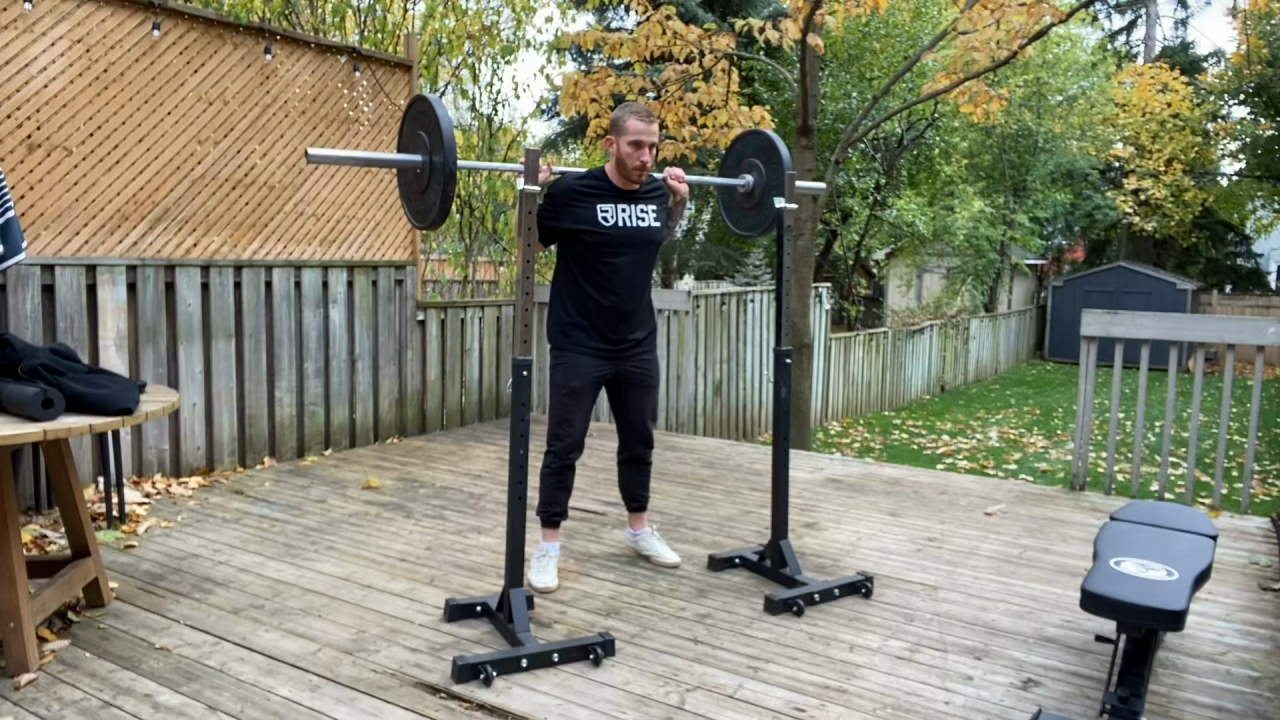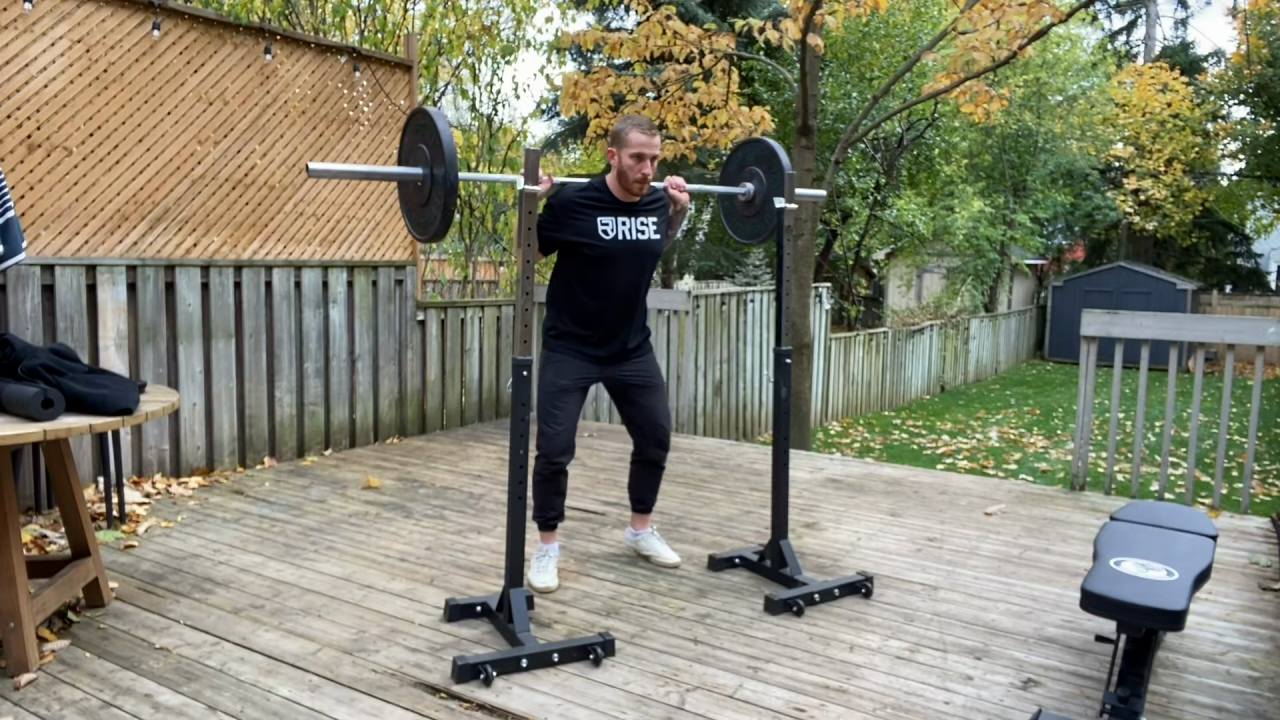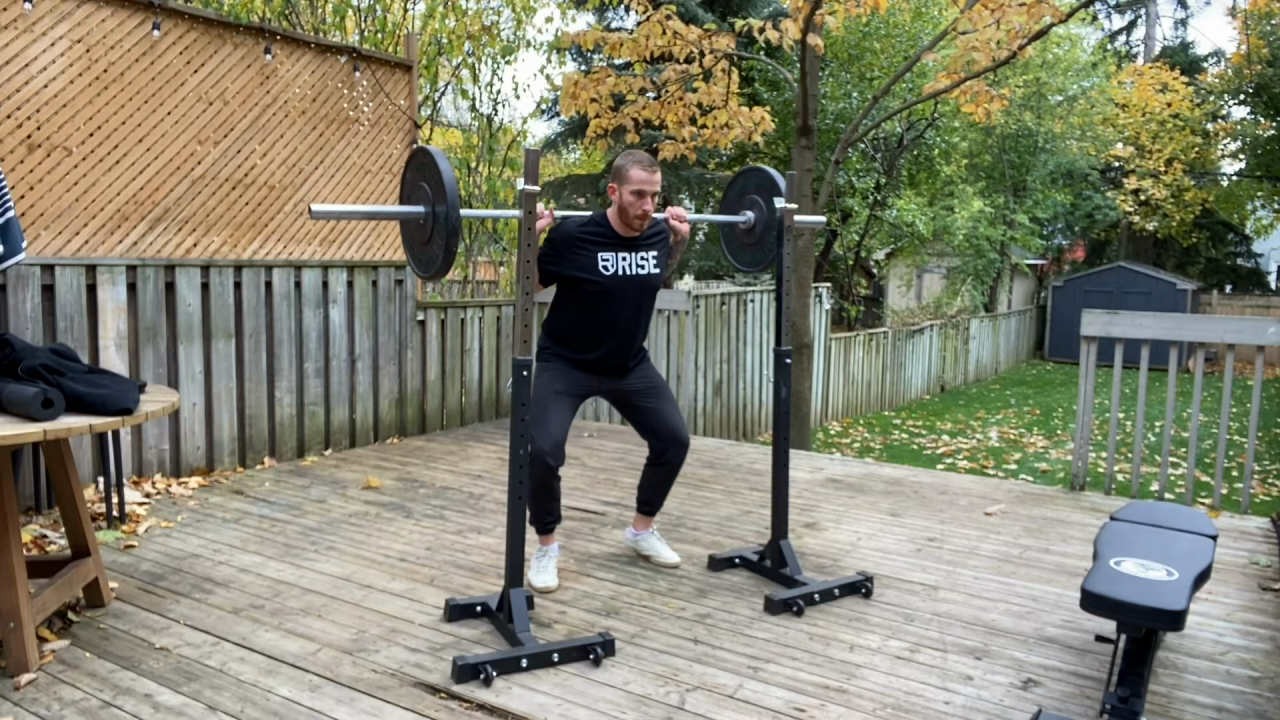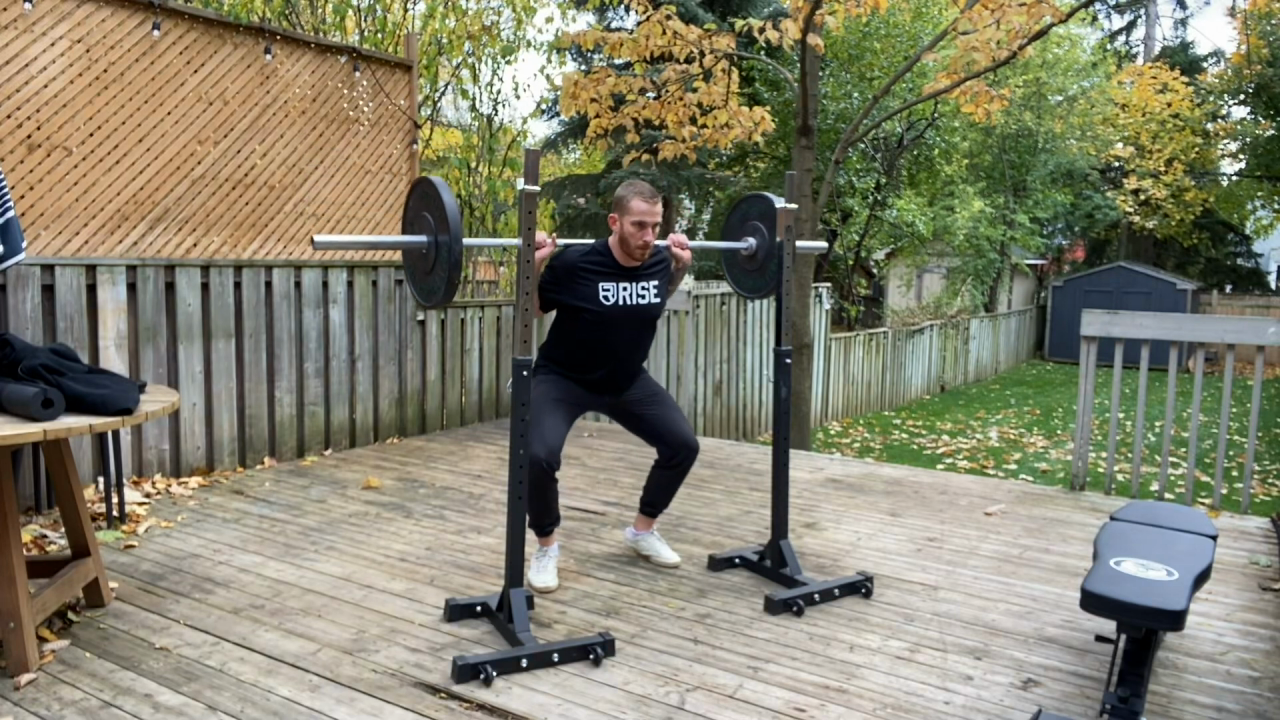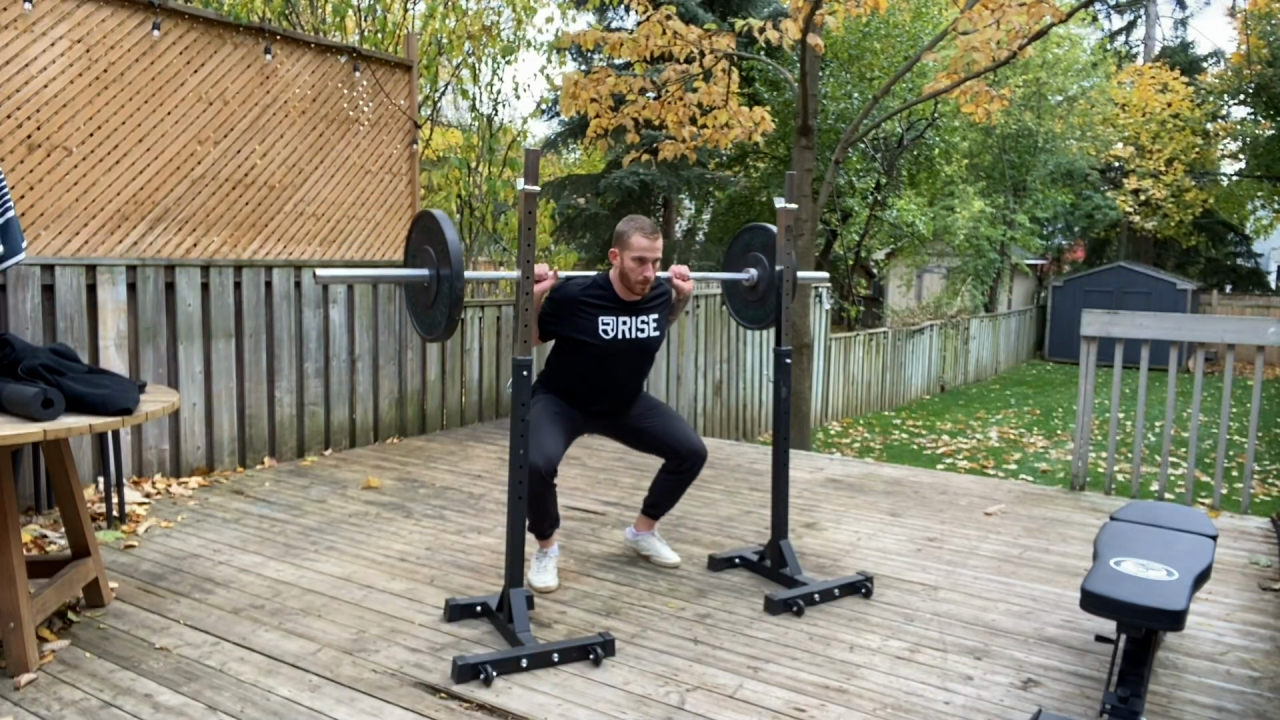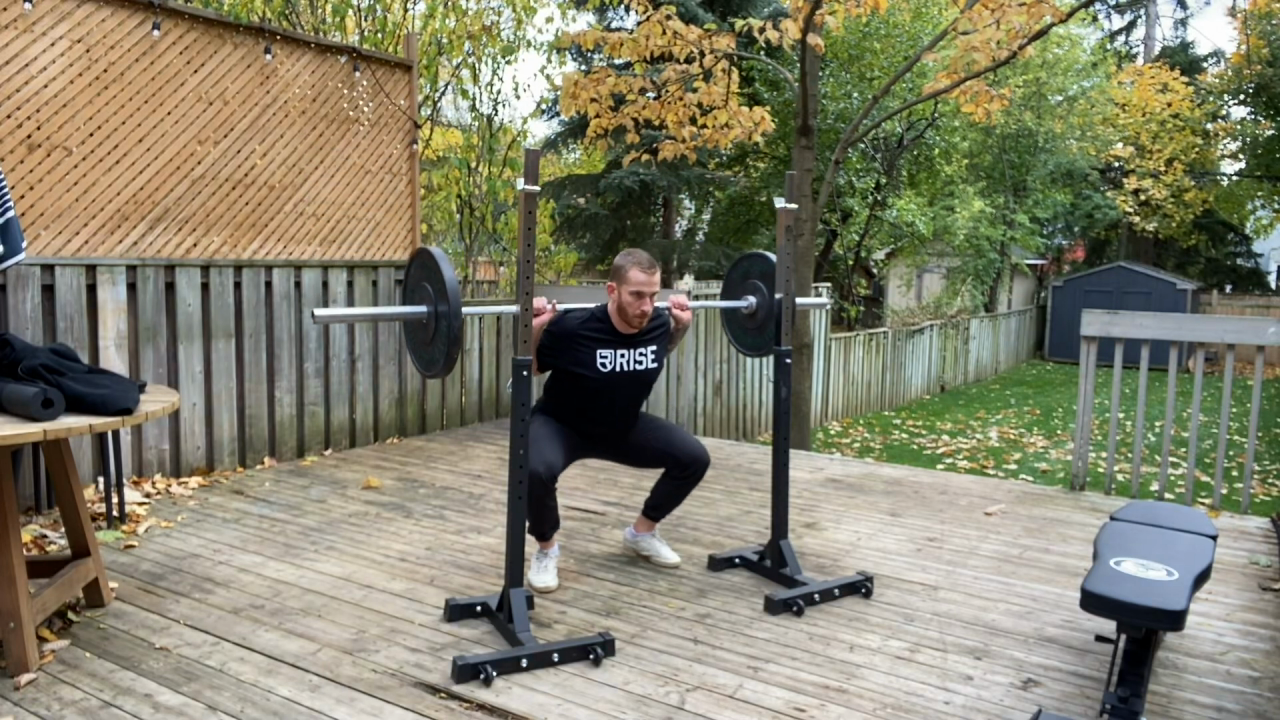
dt=0.5s
person 1, frame 1
left shoulder: (657, 193)
right shoulder: (572, 192)
left wrist: (679, 202)
left hip: (638, 343)
right hip: (580, 345)
left knee: (639, 442)
right knee: (564, 446)
left ankle: (639, 529)
right ankle: (548, 546)
person 1, frame 2
left shoulder: (657, 204)
right shoulder: (573, 202)
left wrist: (680, 208)
left hip: (632, 347)
right hip: (571, 348)
left knee: (655, 439)
right knee: (555, 448)
left ankle: (641, 529)
right ankle: (546, 547)
person 1, frame 3
left shoulder: (658, 234)
right shoulder: (574, 236)
left wrist: (679, 239)
left hip: (629, 363)
right hip: (565, 362)
left knee: (674, 439)
right knee: (544, 451)
left ankle: (641, 531)
right ankle: (546, 547)
person 1, frame 4
left shoulder: (659, 262)
right shoulder: (574, 263)
right elbow: (531, 308)
left wrist: (681, 266)
right wrist: (534, 265)
left hip: (627, 379)
right hip: (563, 377)
left knee: (683, 445)
right knee: (540, 456)
left ankle: (642, 530)
right ankle: (545, 547)
person 1, frame 5
left shoulder: (659, 294)
right shoulder: (575, 296)
right elbow: (528, 338)
left wrist: (683, 296)
right wrist: (536, 296)
left hip: (626, 402)
right hip: (562, 401)
left knee: (691, 451)
right knee: (538, 463)
left ankle: (642, 531)
right ankle: (546, 548)
person 1, frame 6
left shoulder: (658, 324)
right shoulder: (573, 328)
right elbow: (527, 369)
left wrist: (681, 324)
right wrist: (534, 330)
left hip: (623, 425)
right hip: (561, 424)
left knee: (694, 457)
right knee: (537, 470)
left ankle: (642, 532)
right ankle: (546, 549)
